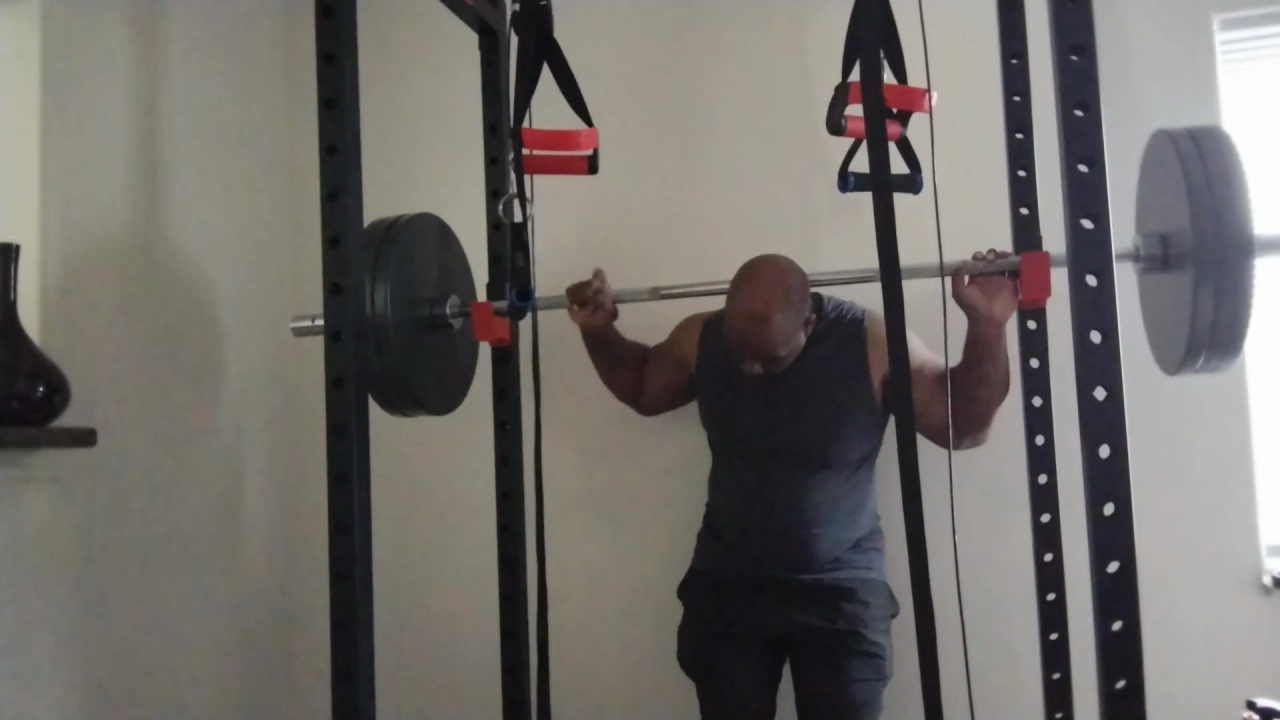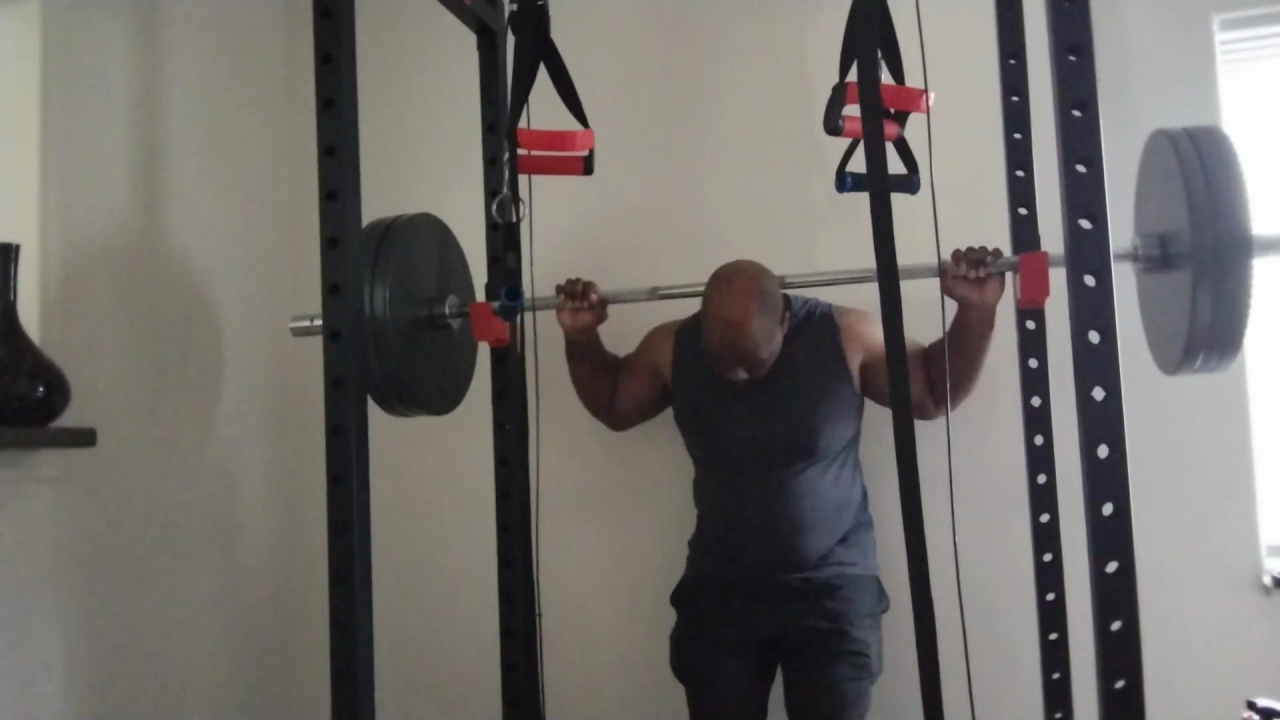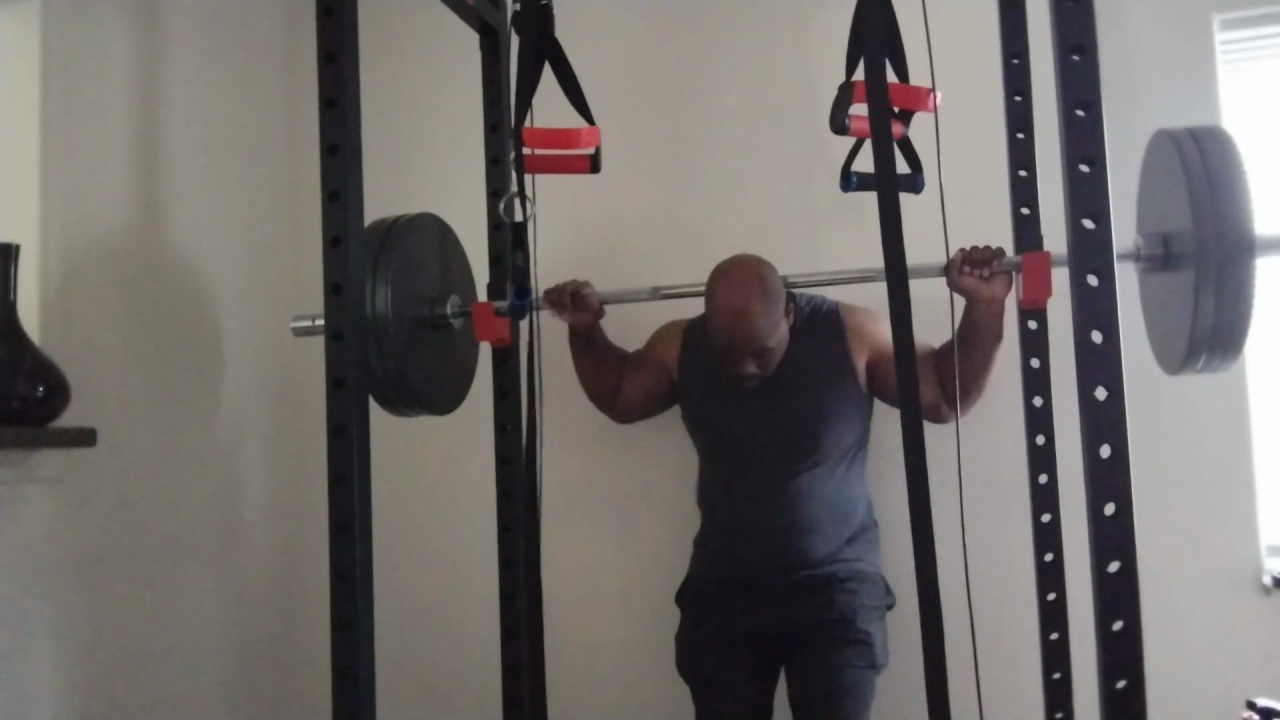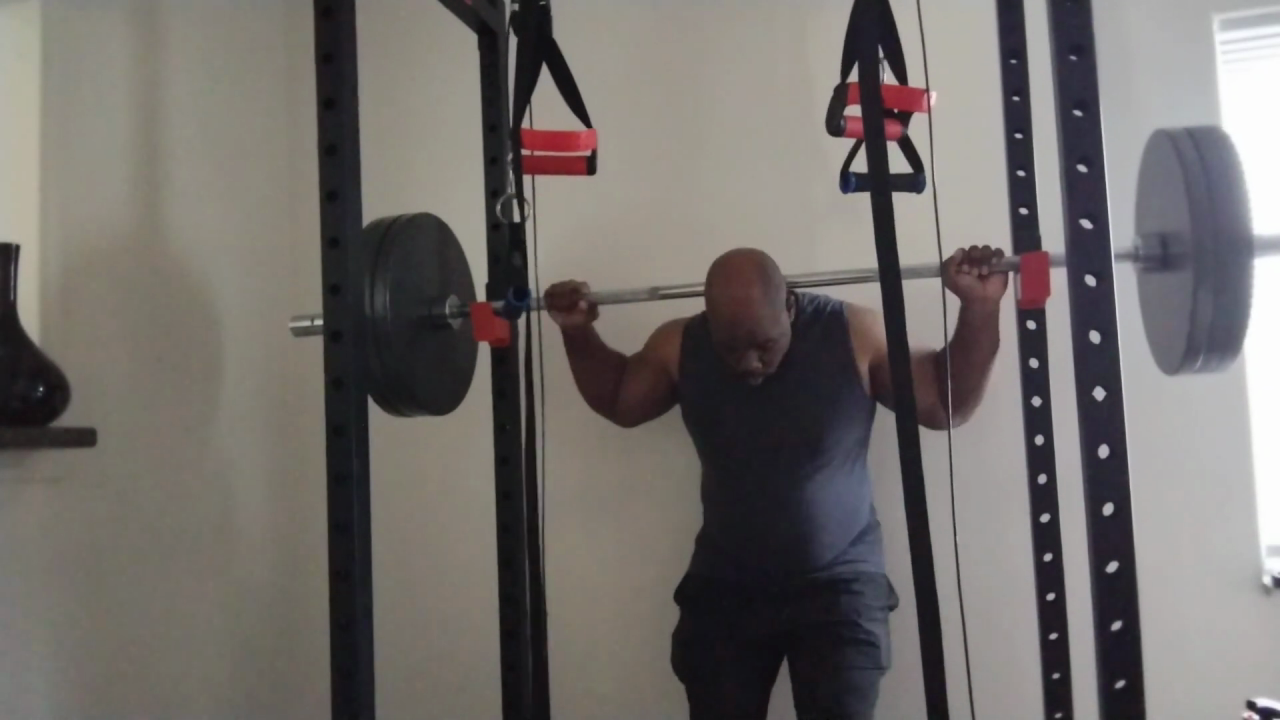
dt=0.5s
person 1, frame 1
left shoulder: (873, 344)
right shoulder: (701, 339)
left elbow: (964, 426)
right elbow: (643, 388)
left wrist: (987, 325)
right wrist: (598, 331)
left hip: (841, 589)
right hip: (728, 585)
person 1, frame 2
left shoulder: (844, 336)
right shoulder: (674, 347)
left elbow: (934, 393)
right elbow: (613, 405)
left wrist: (976, 311)
right wrist: (581, 337)
left hip: (830, 585)
right hip: (720, 588)
person 1, frame 3
left shoulder: (851, 335)
right shoulder: (681, 346)
left elbow: (947, 397)
right elbow: (619, 397)
left wrist: (983, 307)
right wrist: (584, 331)
left hip: (835, 585)
right hip: (724, 588)
person 1, frame 4
left shoulder: (854, 335)
right shoulder: (680, 346)
left elbow: (948, 404)
right elbow: (618, 400)
left wrist: (980, 307)
right wrist: (578, 332)
left hip: (838, 586)
right hip: (725, 589)
